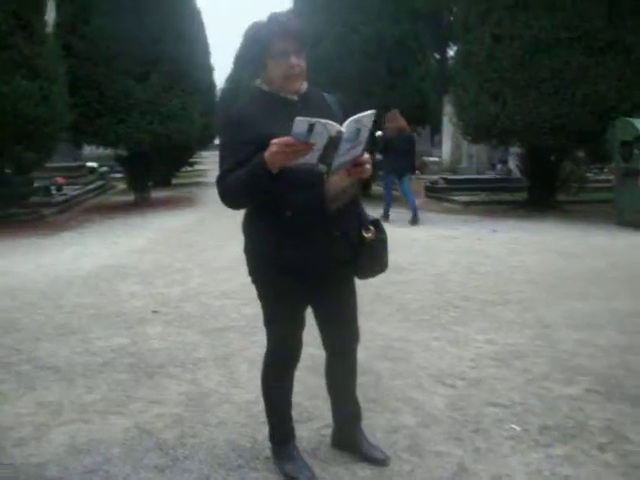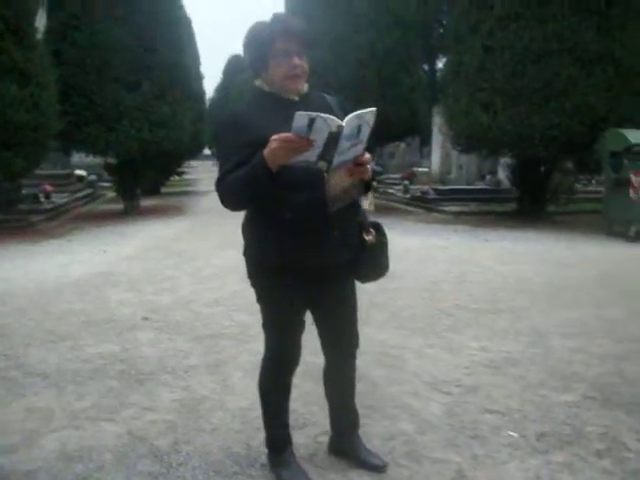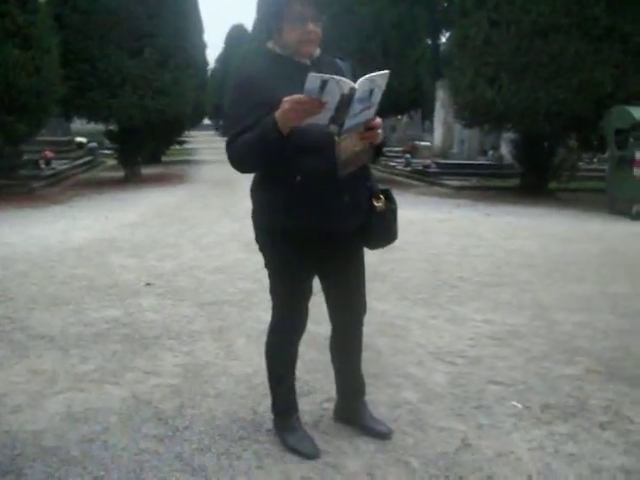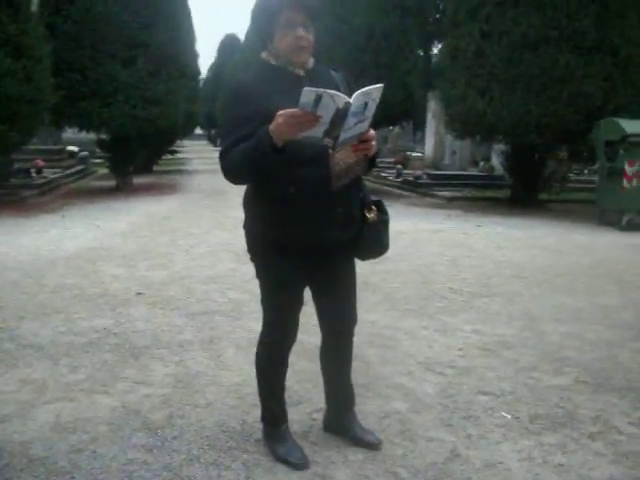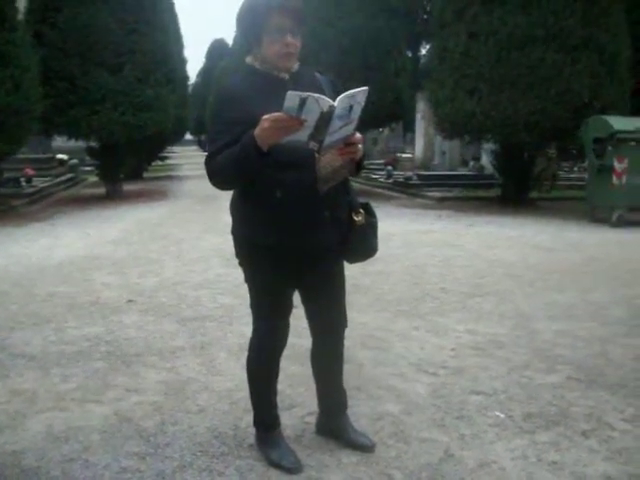
dt=1s
person 1, frame 1
left shoulder: (325, 104)
right shoulder: (244, 116)
left elbow: (345, 164)
right elbow: (230, 192)
left wrist: (360, 168)
right wrist: (267, 164)
left hip: (334, 250)
right hip: (280, 259)
left knee: (344, 343)
right knee: (283, 351)
left ankle: (348, 429)
person 1, frame 2
left shoulder: (326, 105)
right shoulder: (244, 116)
left elbow: (348, 168)
right elbow: (231, 194)
left wrist: (362, 170)
right wrist: (268, 161)
left hip: (334, 254)
right hip: (279, 261)
left knee: (343, 348)
right knee: (282, 354)
left ankle: (345, 436)
person 1, frame 3
left shoulder: (335, 69)
right shoulder: (253, 74)
left elbow: (356, 134)
right elbow: (240, 155)
left wrist: (373, 135)
right wrist: (279, 123)
left hip: (343, 219)
right hip: (288, 226)
left knee: (350, 315)
right knee: (289, 320)
left ankle: (351, 403)
right ankle: (285, 417)
person 1, frame 4
left shoulder: (330, 80)
right shoulder: (247, 85)
left elbow: (350, 147)
right elbow: (234, 167)
left wrist: (366, 147)
right wrist: (274, 136)
left hip: (335, 231)
right hip: (280, 238)
left knee: (341, 326)
right knee: (279, 331)
left ankle: (340, 413)
right ankle: (274, 427)
person 1, frame 5
left shoulder: (314, 83)
right shoulder: (234, 89)
left elbow: (337, 150)
right elbow: (220, 172)
left wrist: (353, 150)
right wrist: (259, 140)
left hip: (323, 234)
right hip: (268, 242)
left knee: (331, 329)
right knee: (269, 335)
left ankle: (333, 416)
right ankle: (267, 431)
